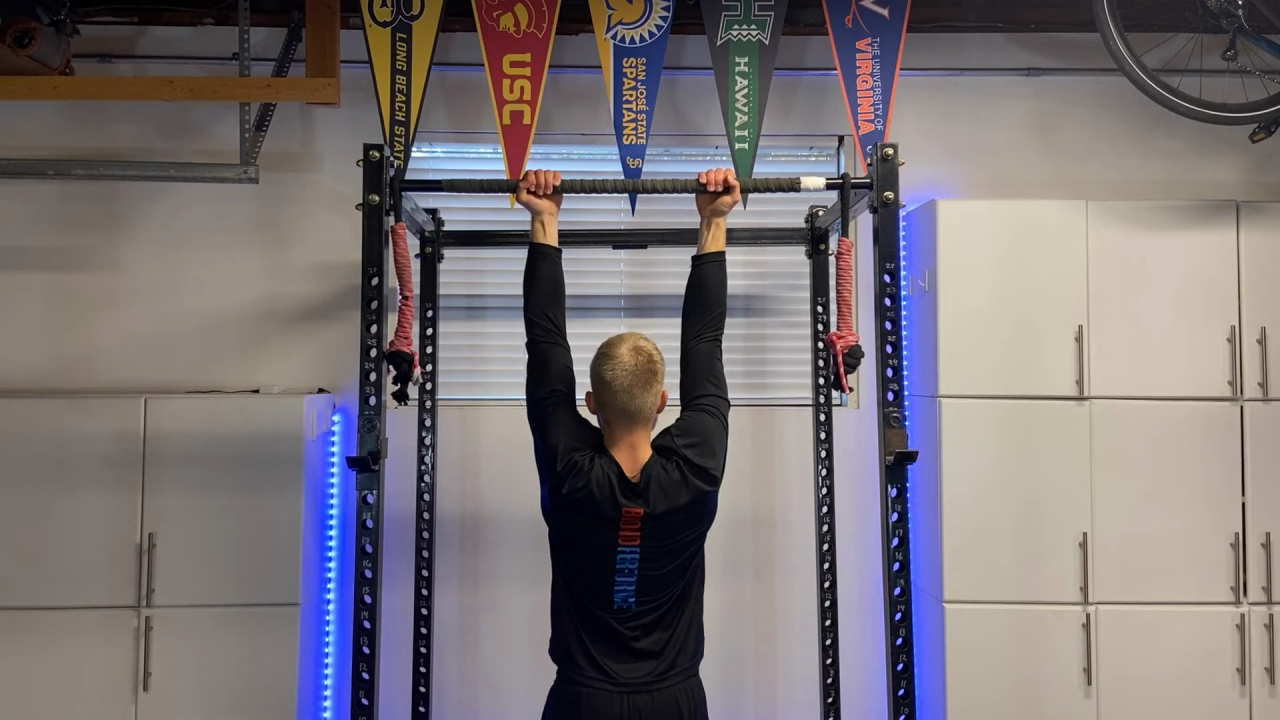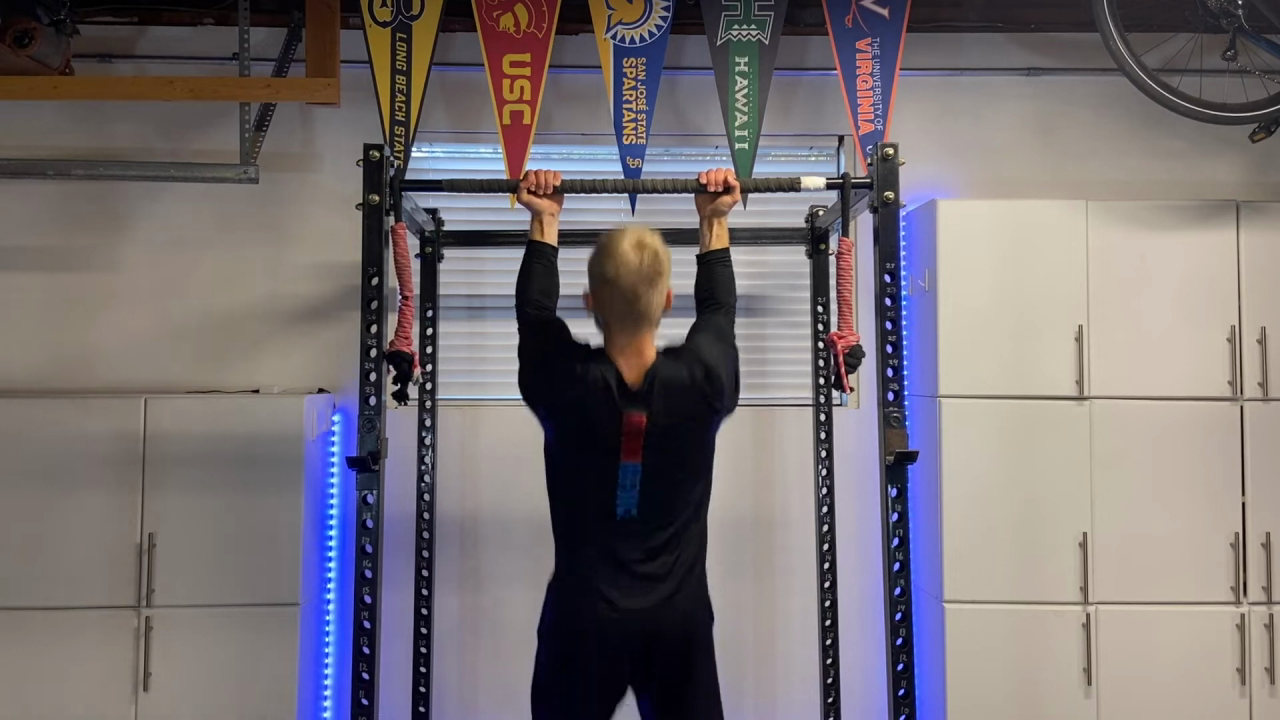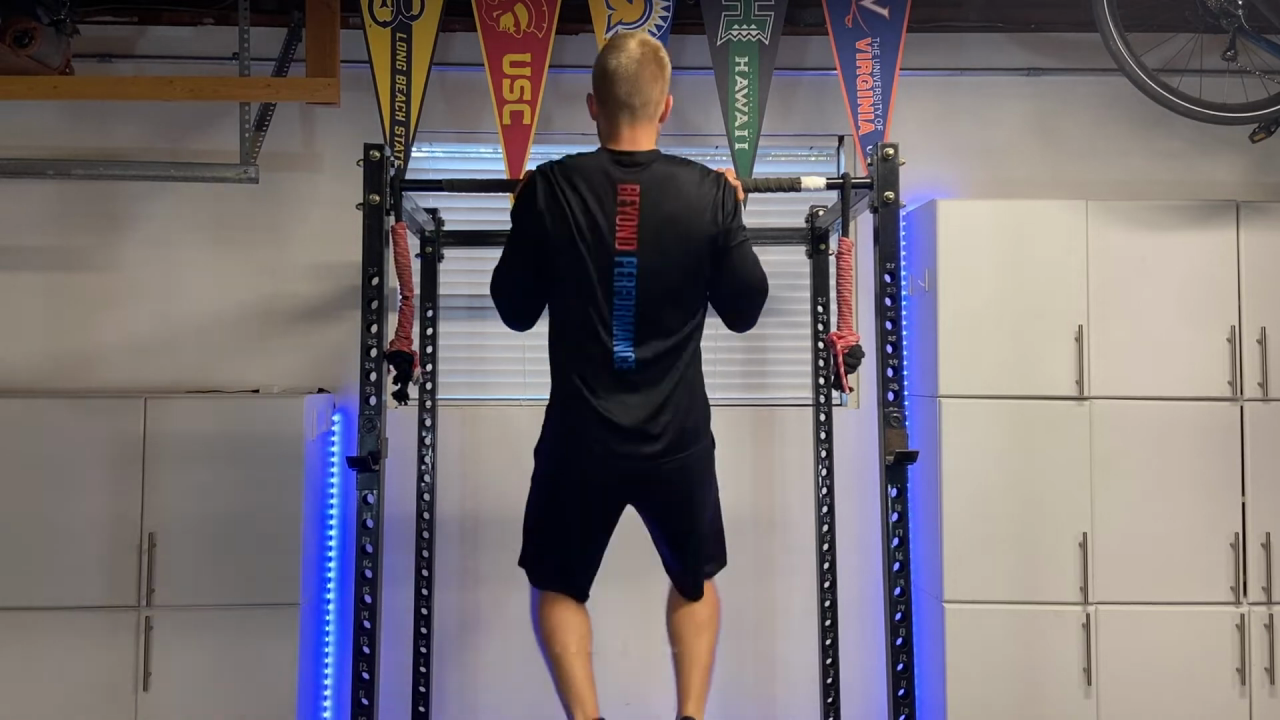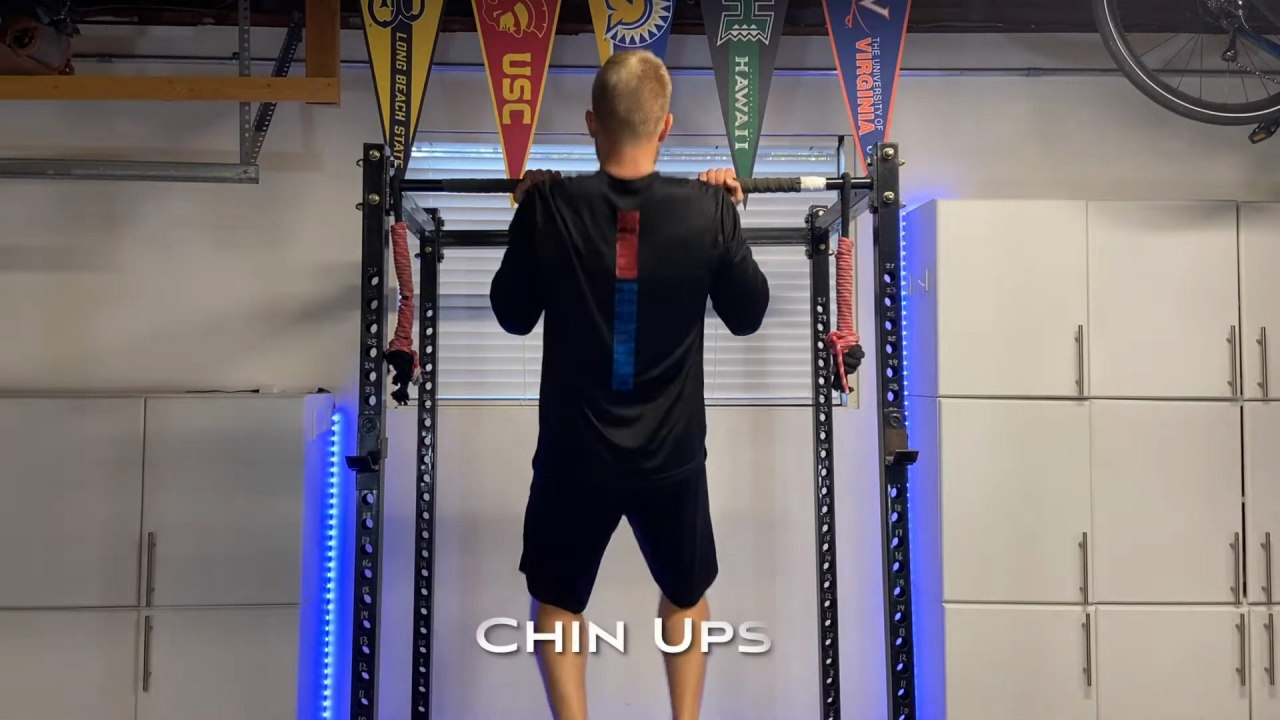
dt=0.5s
person 1, frame 1
left shoulder: (569, 473)
right shoulder: (694, 474)
left elbow: (545, 339)
right elbow: (703, 339)
left wrist: (544, 223)
right wrist: (713, 223)
person 1, frame 2
left shoulder: (565, 385)
right shoulder: (701, 383)
left elbow: (534, 316)
right elbow: (717, 316)
left wrist: (544, 222)
right wrist: (715, 222)
left hip: (583, 621)
right hip: (676, 618)
person 1, frame 3
left shoulder: (550, 189)
right shoulder: (708, 192)
left elbow: (516, 309)
right elbow: (744, 309)
left hip: (580, 441)
right hip: (676, 439)
left knee: (558, 585)
right knee: (694, 580)
person 1, frame 4
left shoulder: (550, 208)
right shoulder: (706, 209)
left elbow: (513, 313)
right elbow: (747, 313)
left hip: (576, 456)
right hip: (671, 455)
left knee: (556, 601)
right knee: (685, 595)
